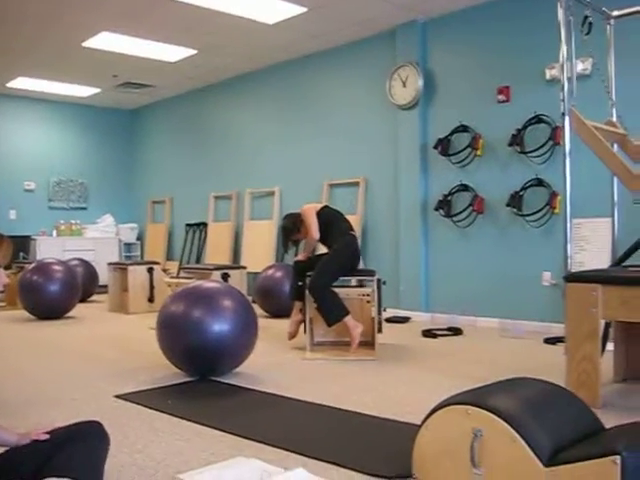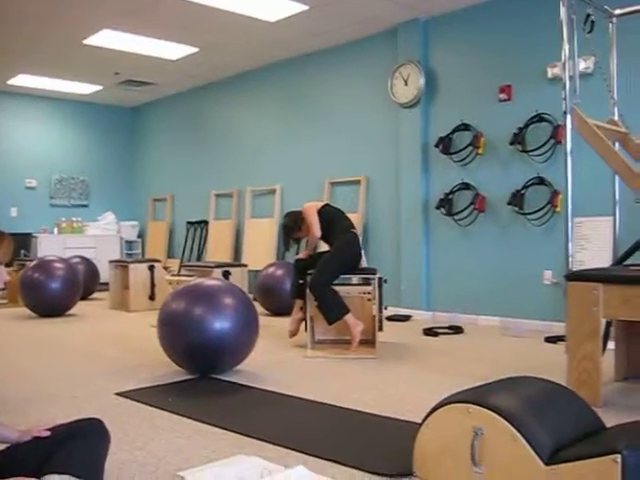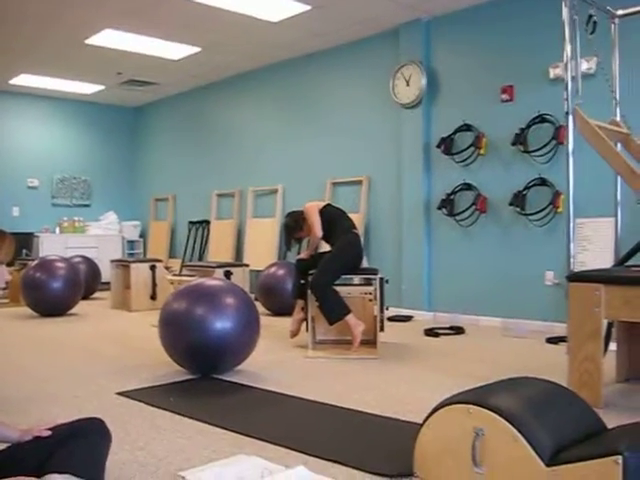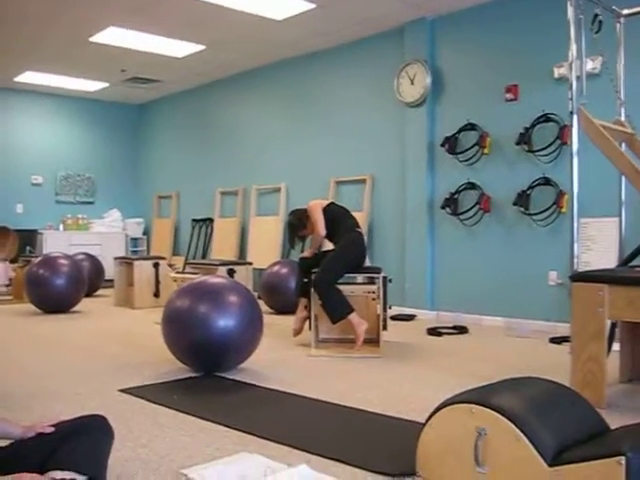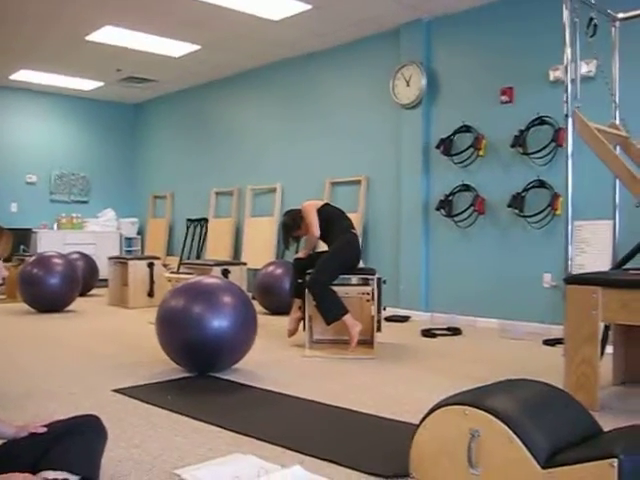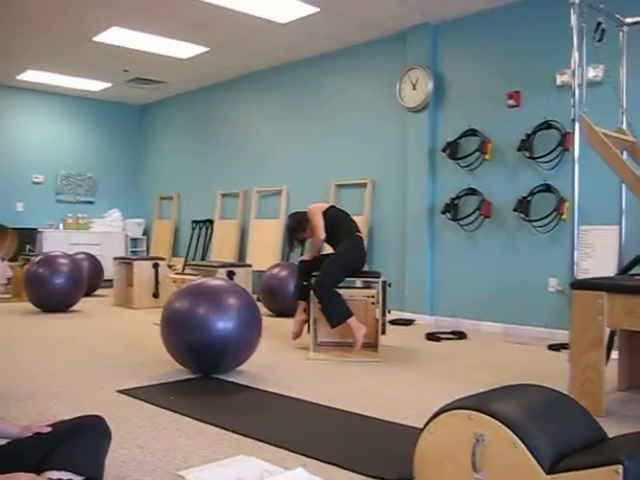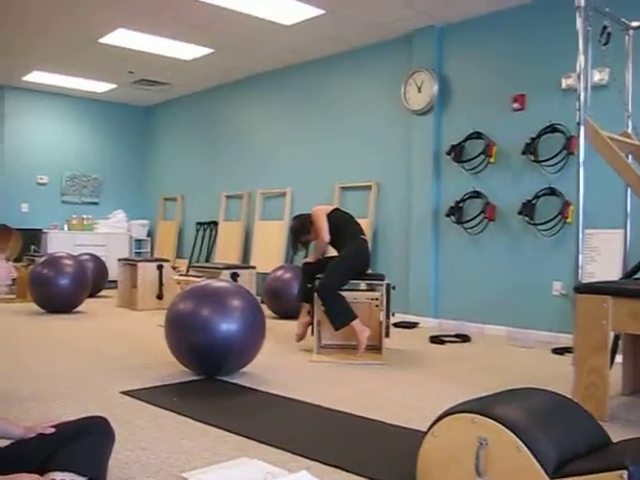
dt=0.1s
person 1, frame 1
left shoulder: (306, 210)
left elbow: (314, 236)
left wrist: (304, 255)
left hip: (345, 248)
right hip: (343, 251)
left knee: (316, 285)
right knee: (299, 266)
left ankle: (353, 325)
right ankle: (298, 312)
person 1, frame 2
left shoulder: (308, 208)
left elbow: (316, 234)
left wrist: (306, 253)
left hip: (347, 246)
right hip: (345, 249)
left knee: (317, 283)
right knee: (300, 264)
left ankle: (353, 324)
right ankle: (299, 311)
person 1, frame 3
left shoulder: (309, 208)
left elbow: (317, 234)
left wrist: (307, 253)
left hip: (348, 246)
right hip: (346, 249)
left knee: (318, 283)
right knee: (302, 264)
left ankle: (354, 324)
right ankle: (300, 311)
person 1, frame 4
left shoulder: (313, 207)
left elbow: (321, 233)
left wrist: (310, 252)
left hip: (352, 245)
right hip: (350, 248)
left knee: (321, 282)
right knee: (305, 262)
left ankle: (357, 323)
right ankle: (303, 309)
person 1, frame 5
left shoulder: (307, 207)
left elbow: (315, 233)
left wrist: (305, 252)
left hip: (346, 246)
right hip: (343, 249)
left knee: (315, 283)
right knee: (299, 263)
left ankle: (351, 324)
right ankle: (298, 310)
person 1, frame 6
left shoulder: (313, 210)
left elbow: (320, 236)
left wrist: (310, 255)
left hip: (352, 249)
right hip: (349, 252)
left knee: (320, 286)
right knee: (304, 266)
left ankle: (356, 327)
right ankle: (302, 313)
person 1, frame 7
left shoulder: (317, 212)
left elbow: (325, 239)
left wrist: (314, 257)
left hip: (356, 251)
right hip: (351, 254)
left knee: (324, 288)
right knee: (308, 268)
left ankle: (360, 329)
right ankle: (306, 315)
